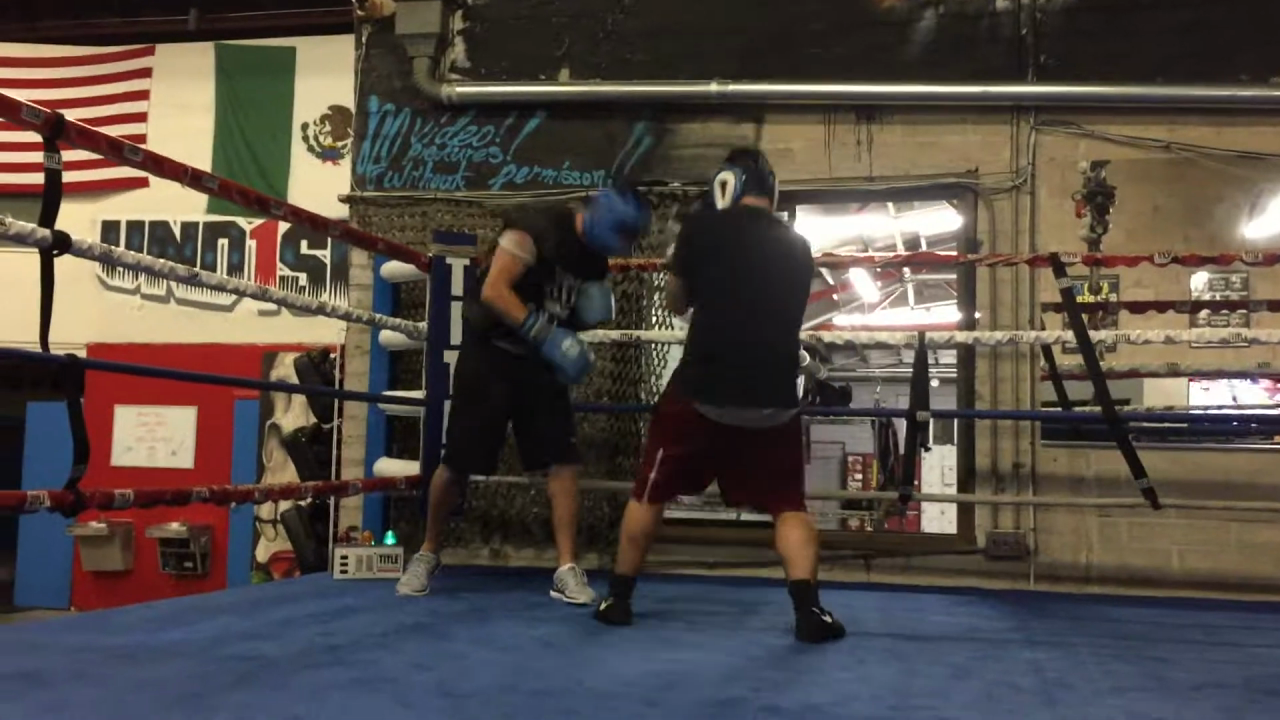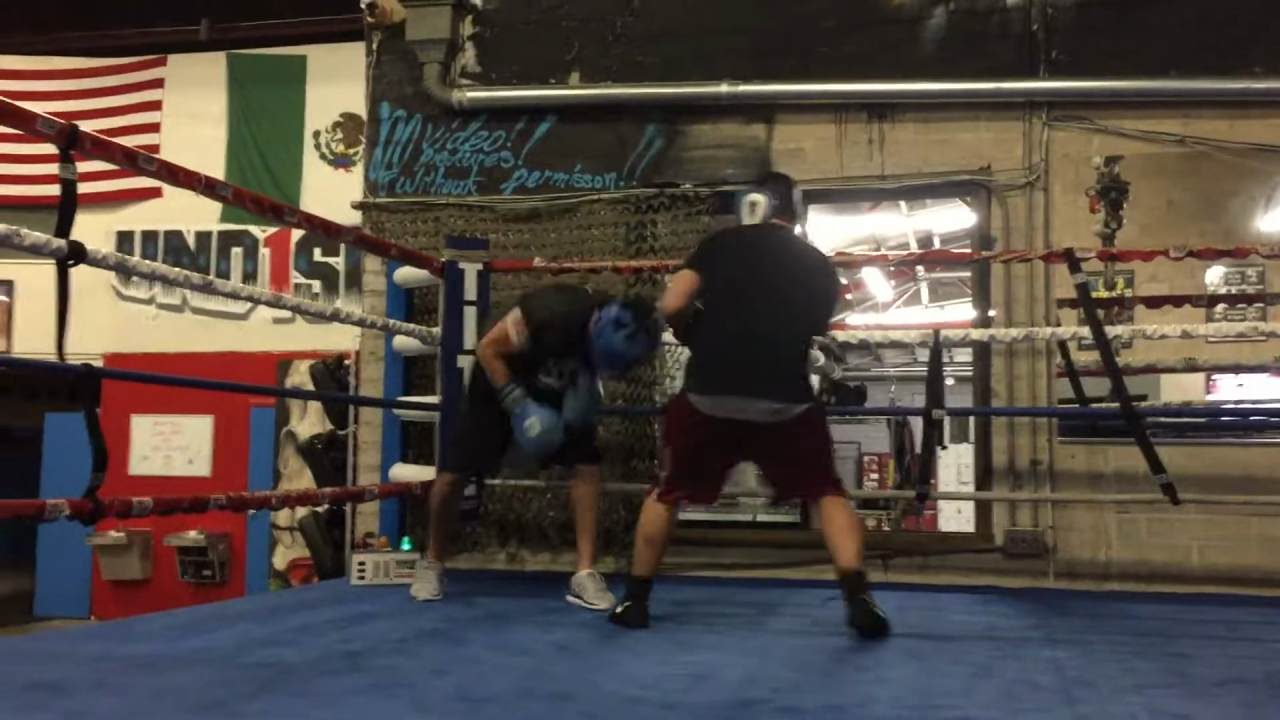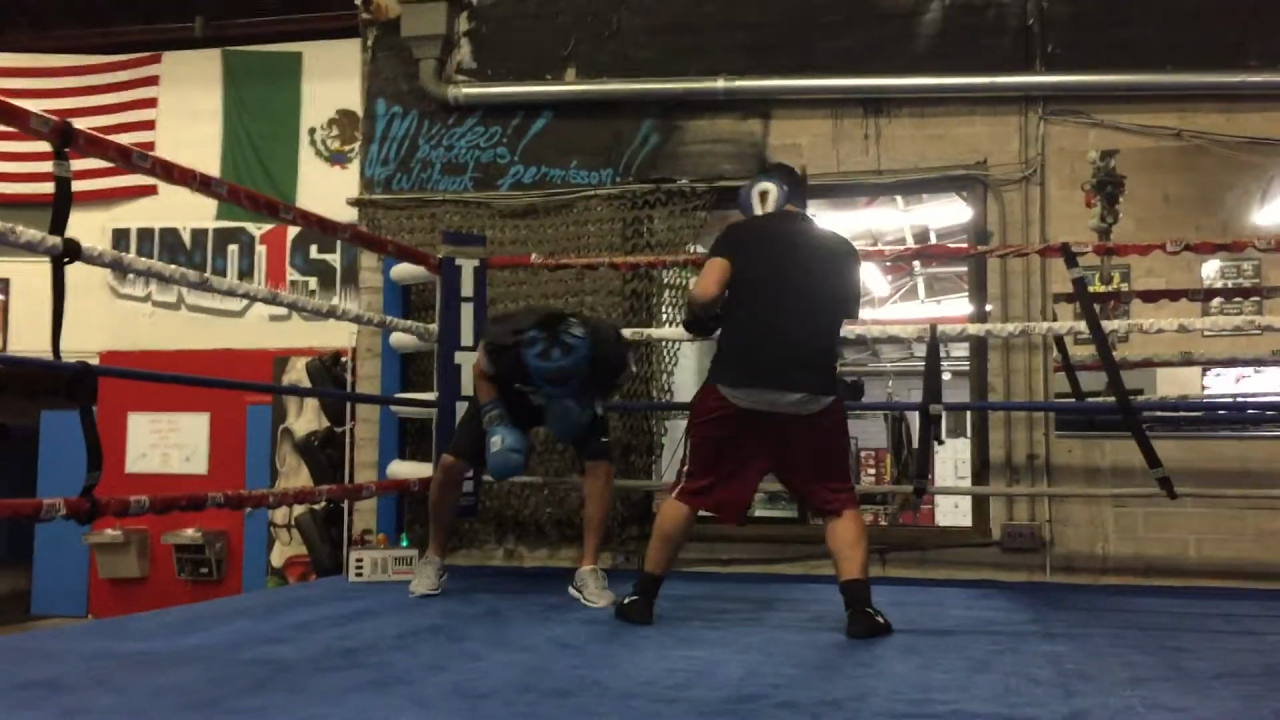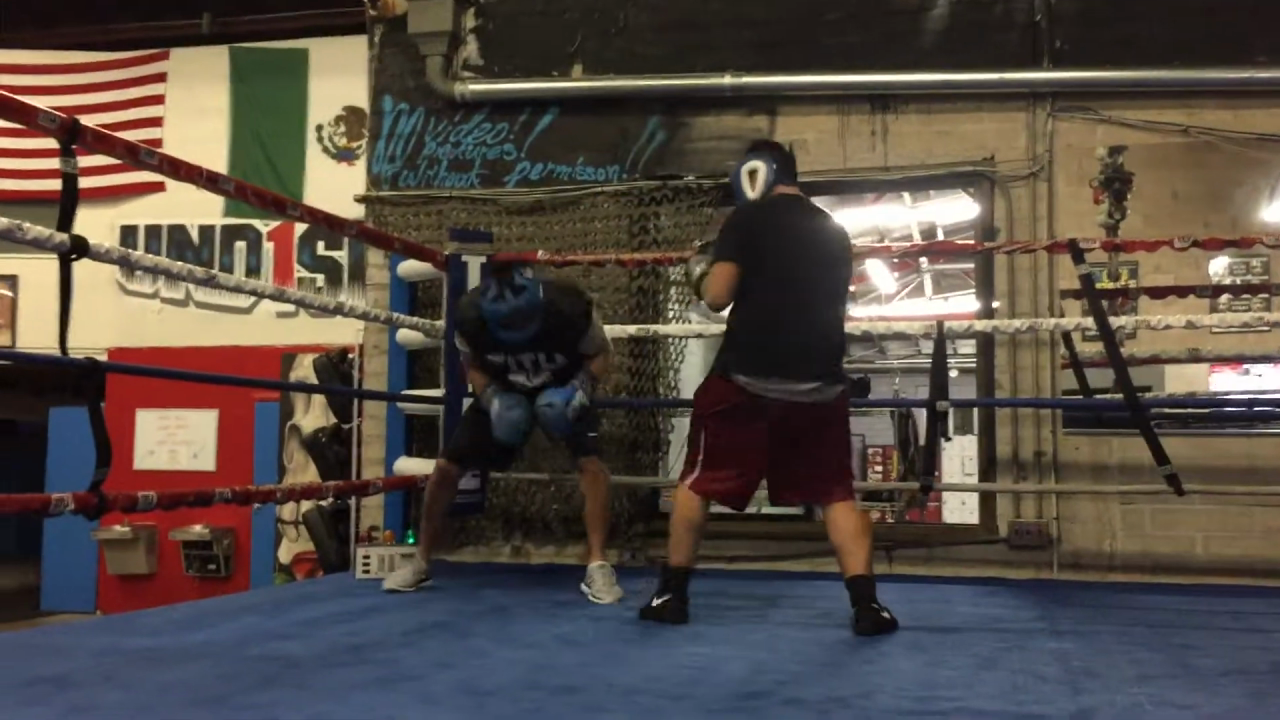
dt=0.2s
person 1, frame 1
left shoulder: (703, 230)
right shoulder: (798, 247)
left elbow: (680, 299)
left hip: (702, 394)
right hip: (774, 401)
left knee: (650, 493)
right knee: (788, 506)
left ankle: (618, 597)
right ankle: (807, 608)
person 1, frame 2
left shoulder: (720, 244)
right shoulder: (819, 264)
left elbow: (672, 306)
left wrist: (690, 323)
left hip: (709, 395)
right hip: (786, 401)
left knee: (667, 492)
right knee: (826, 492)
left ankle: (635, 599)
right ankle: (859, 599)
person 1, frame 3
left shoulder: (741, 234)
right shoulder: (840, 249)
left elbow: (705, 294)
left wrist: (697, 317)
left hip: (736, 388)
right hip: (811, 394)
left knee: (689, 491)
right knee: (836, 501)
left ankle: (644, 594)
right ankle: (860, 607)
person 1, frame 4
left shoulder: (747, 218)
right shoulder: (834, 231)
left elbow: (717, 296)
left wrist: (701, 271)
left hip: (746, 376)
right hip: (818, 383)
left knee: (698, 482)
right knee: (835, 492)
left ankle: (673, 592)
right ankle: (865, 603)
person 2, frame 1
left shoulder: (591, 255)
right shoulder: (535, 229)
right elbow: (493, 291)
left wrist: (592, 309)
right wrist: (547, 336)
left hip: (539, 357)
right hip: (490, 354)
left knee: (562, 461)
right knee: (458, 462)
left ankle: (567, 570)
right ankle: (427, 555)
person 2, frame 2
left shoulder: (630, 334)
right shoulder: (547, 315)
right elbow: (487, 350)
left wrist: (586, 389)
right wrist: (520, 405)
left hip: (564, 389)
right hip: (507, 379)
left knee: (586, 467)
right knee: (452, 474)
left ankle: (585, 575)
right ankle: (431, 563)
person 2, frame 3
left shoulder: (607, 349)
right shoulder: (504, 341)
left elbow: (614, 382)
right elbow: (482, 374)
left wrist: (583, 405)
right wrist: (495, 426)
left hip: (576, 407)
right hip: (511, 398)
left knee: (600, 466)
right knee: (451, 465)
left ankle: (589, 572)
right ankle: (434, 558)
person 2, frame 4
left shoulder: (569, 308)
right shoulder: (472, 318)
left elbow: (600, 355)
right elbow: (475, 367)
left wrist: (577, 391)
right wrist: (494, 399)
left hip: (561, 394)
right hip: (505, 397)
left knee: (590, 464)
right knee: (447, 467)
left ankle: (598, 567)
right ankle: (420, 562)
